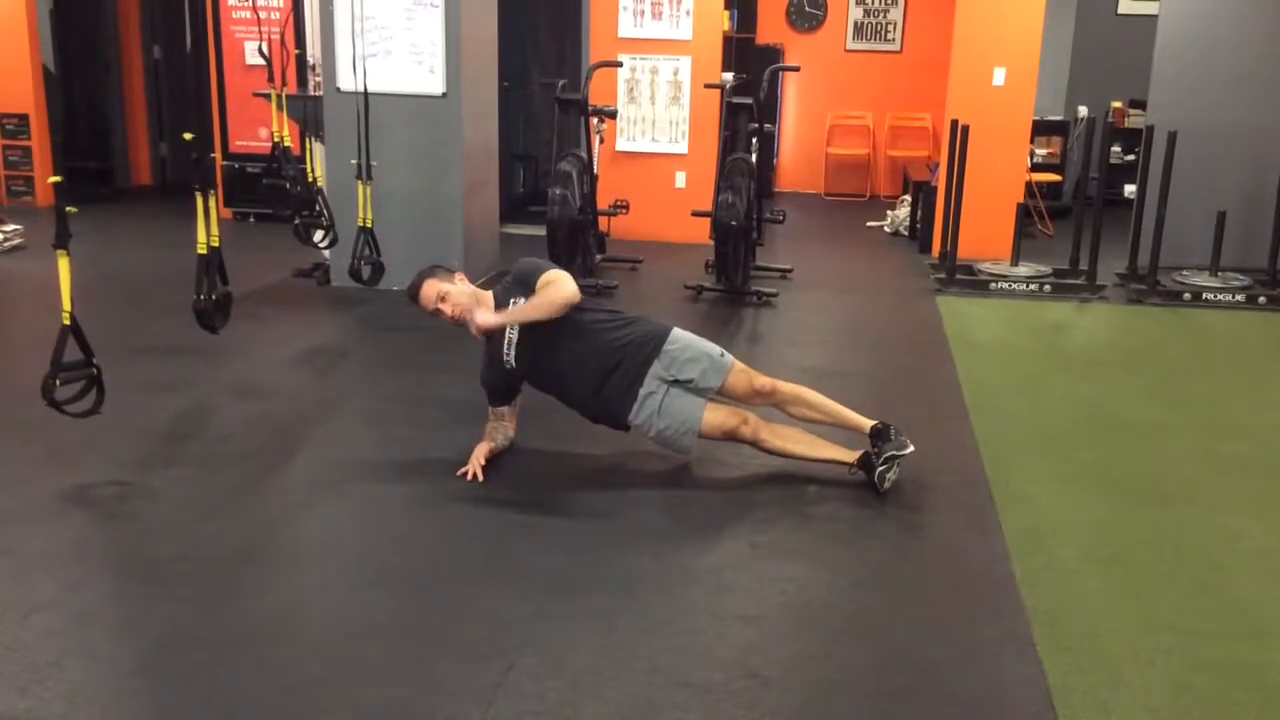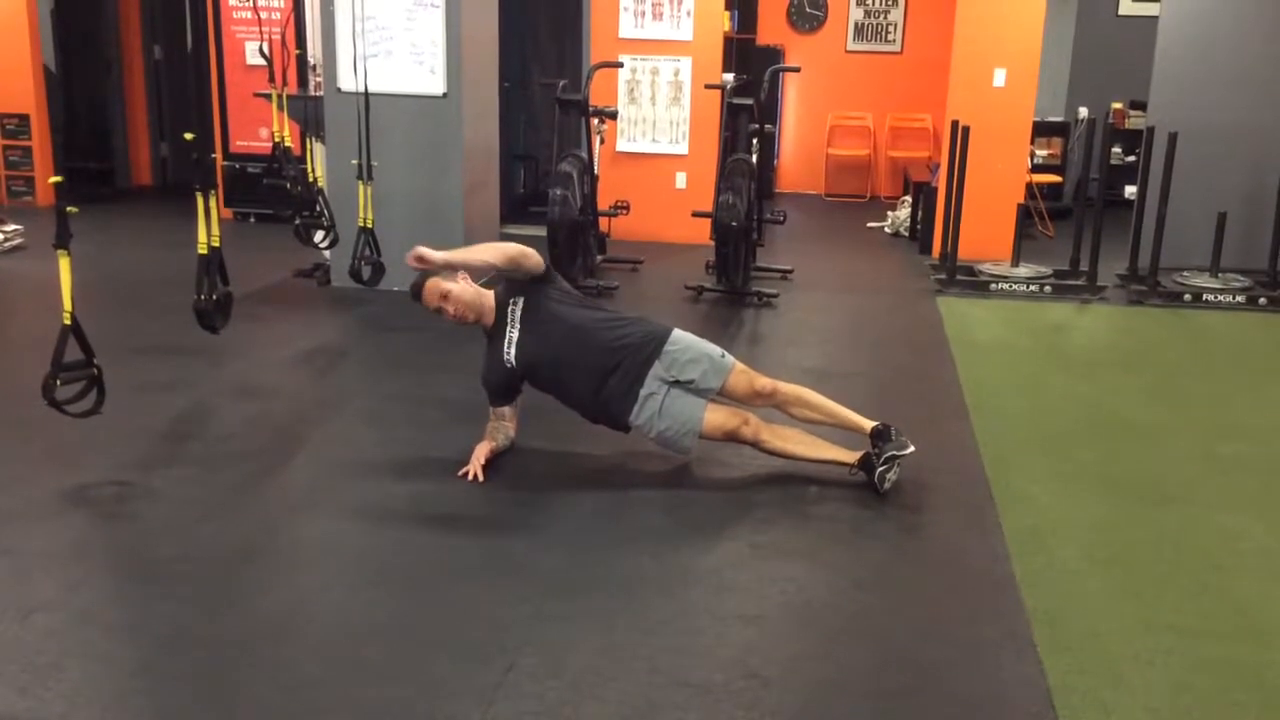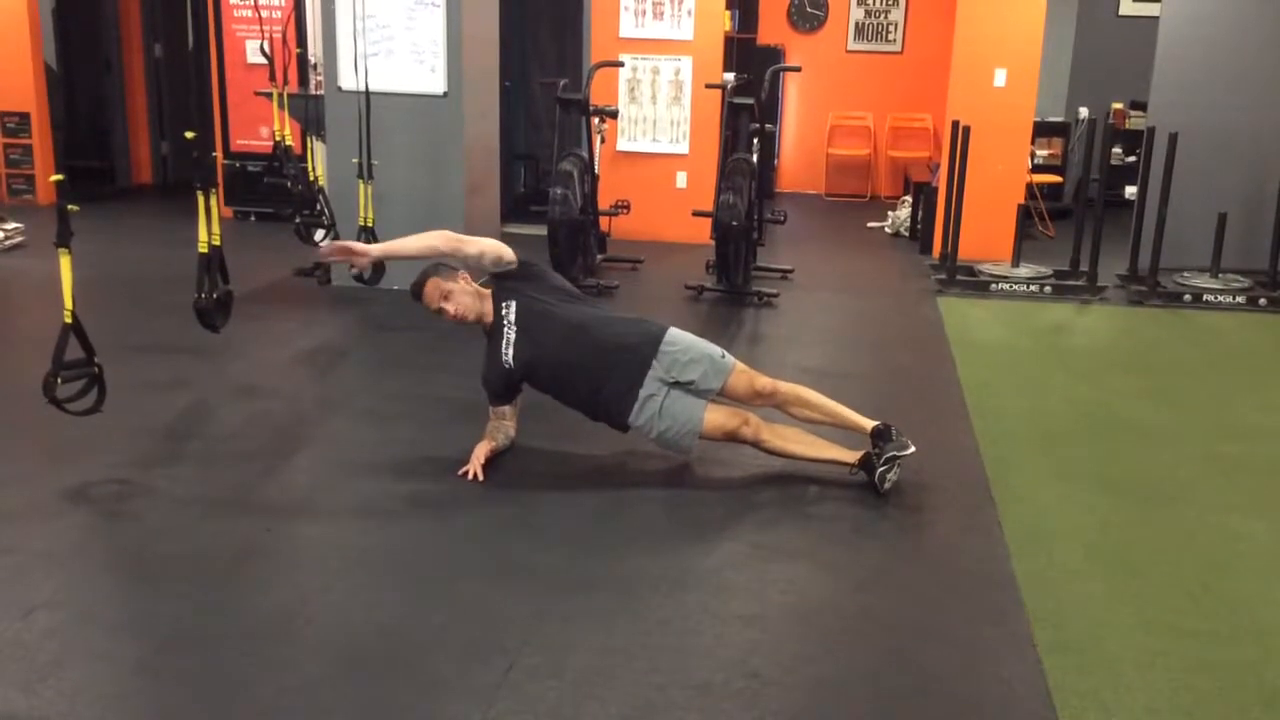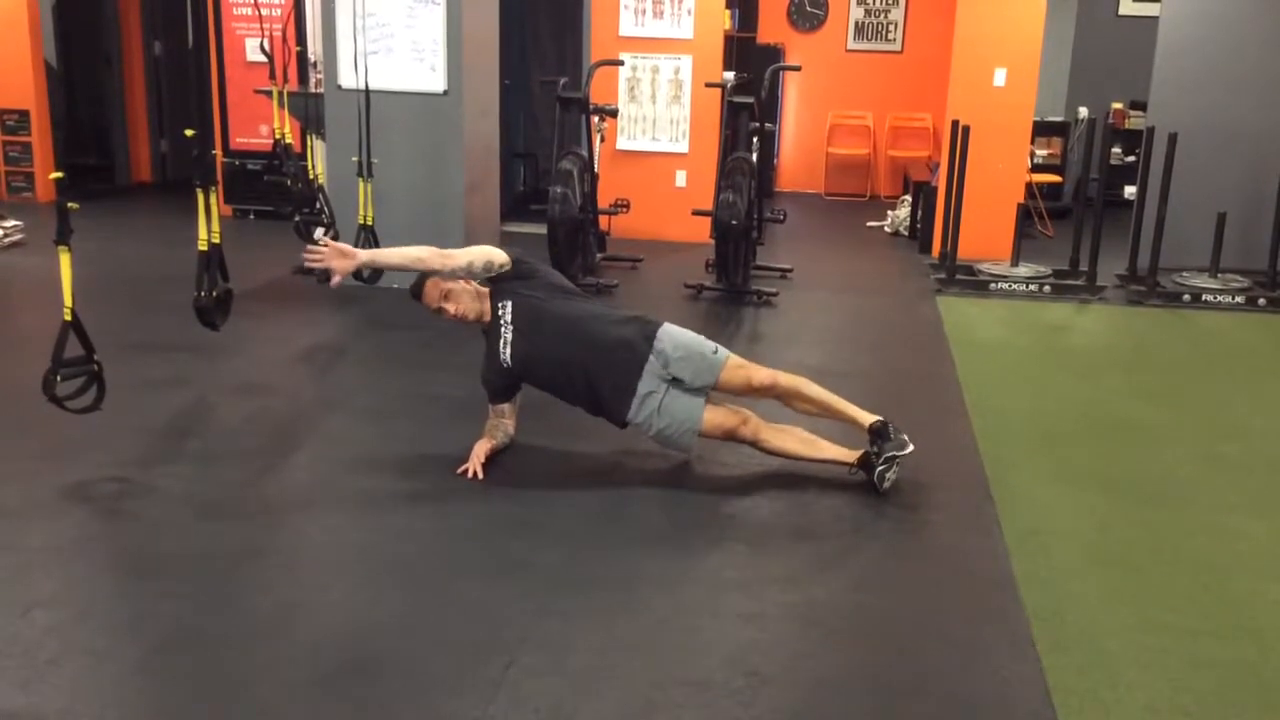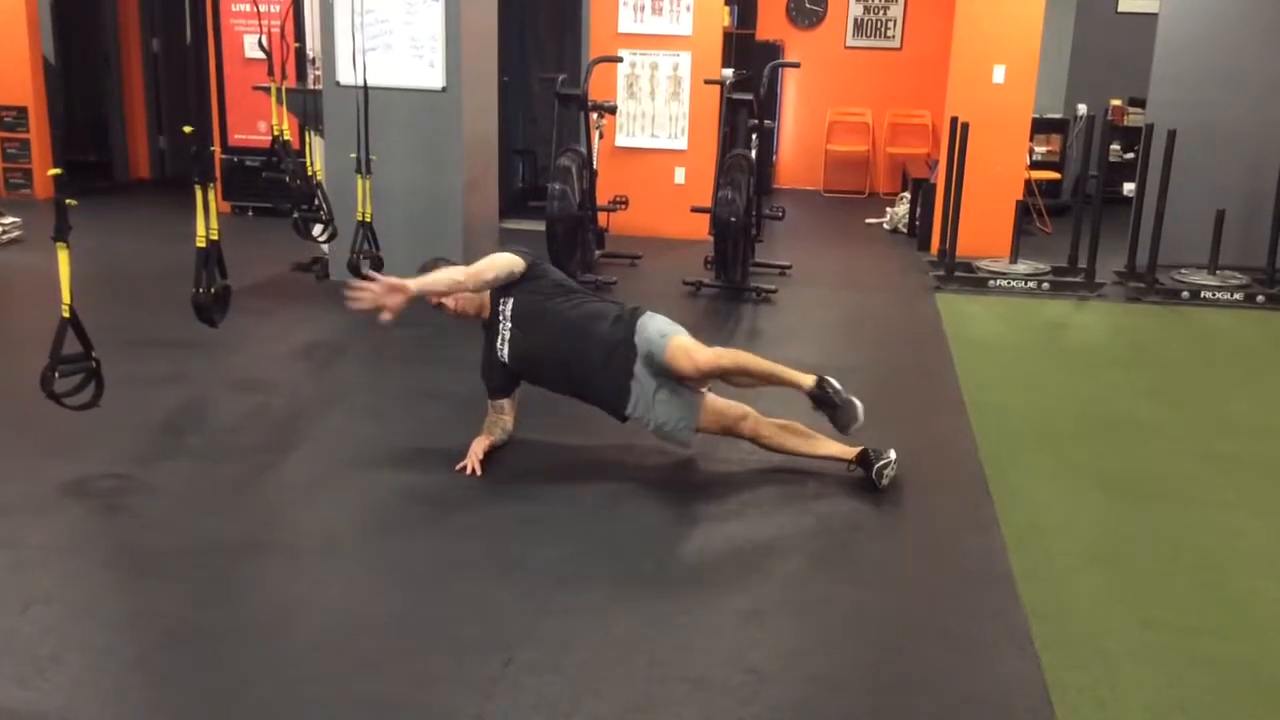
dt=0.5s
person 1, frame 1
left shoulder: (522, 276)
right shoulder: (494, 364)
left elbow: (568, 293)
right elbow: (504, 423)
left wrist: (499, 318)
right wrist: (485, 446)
left hip: (653, 348)
right hip: (637, 401)
left knee: (762, 390)
right knee: (745, 428)
left ankle: (876, 431)
right ankle: (862, 461)
person 1, frame 2
left shoulder: (523, 285)
right shoulder: (497, 365)
left elbow: (515, 254)
right elbow: (503, 424)
left wrist: (440, 259)
right wrist: (485, 446)
left hip: (655, 350)
right hip: (638, 403)
left knee: (763, 390)
right knee: (745, 428)
left ankle: (878, 432)
right ankle: (863, 463)
person 1, frame 3
left shoulder: (514, 279)
right shoulder: (498, 362)
left elbow: (453, 244)
right elbow: (504, 426)
left wrist: (374, 251)
right wrist: (485, 447)
left hip: (654, 348)
right hip: (637, 402)
left knee: (762, 391)
right knee: (746, 428)
left ankle: (875, 432)
right ankle: (862, 462)
person 1, frame 4
left shoulder: (511, 277)
right shoulder: (498, 361)
left elbow: (441, 258)
right elbow: (504, 420)
left wrist: (364, 257)
right wrist: (486, 443)
left hip: (652, 346)
right hip: (636, 399)
left knee: (758, 381)
right knee: (743, 427)
left ankle: (872, 426)
right ankle: (863, 460)
person 1, frame 5
left shoulder: (517, 278)
right shoulder: (496, 358)
left elbow: (472, 273)
right elbow: (502, 416)
left wrist: (409, 286)
right wrist: (485, 439)
left hip: (639, 336)
right hip: (635, 396)
left knee: (700, 363)
right knee: (741, 422)
left ankle: (813, 386)
right ankle: (856, 457)
